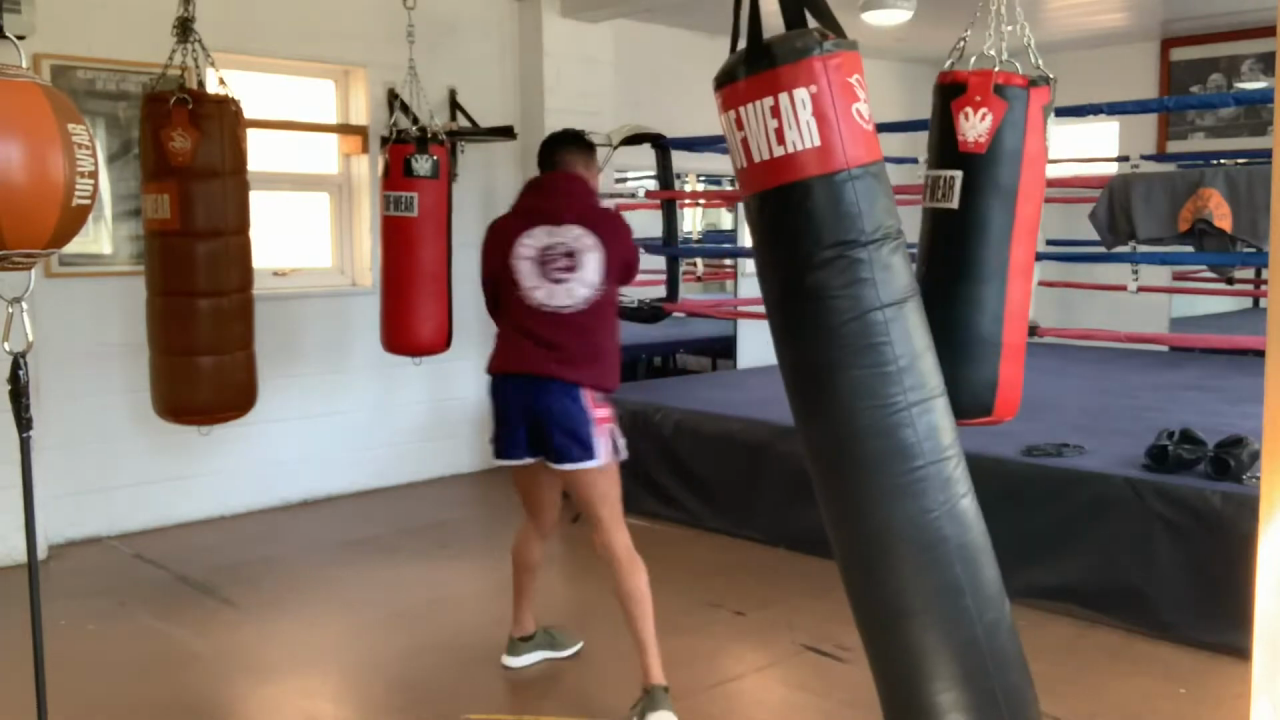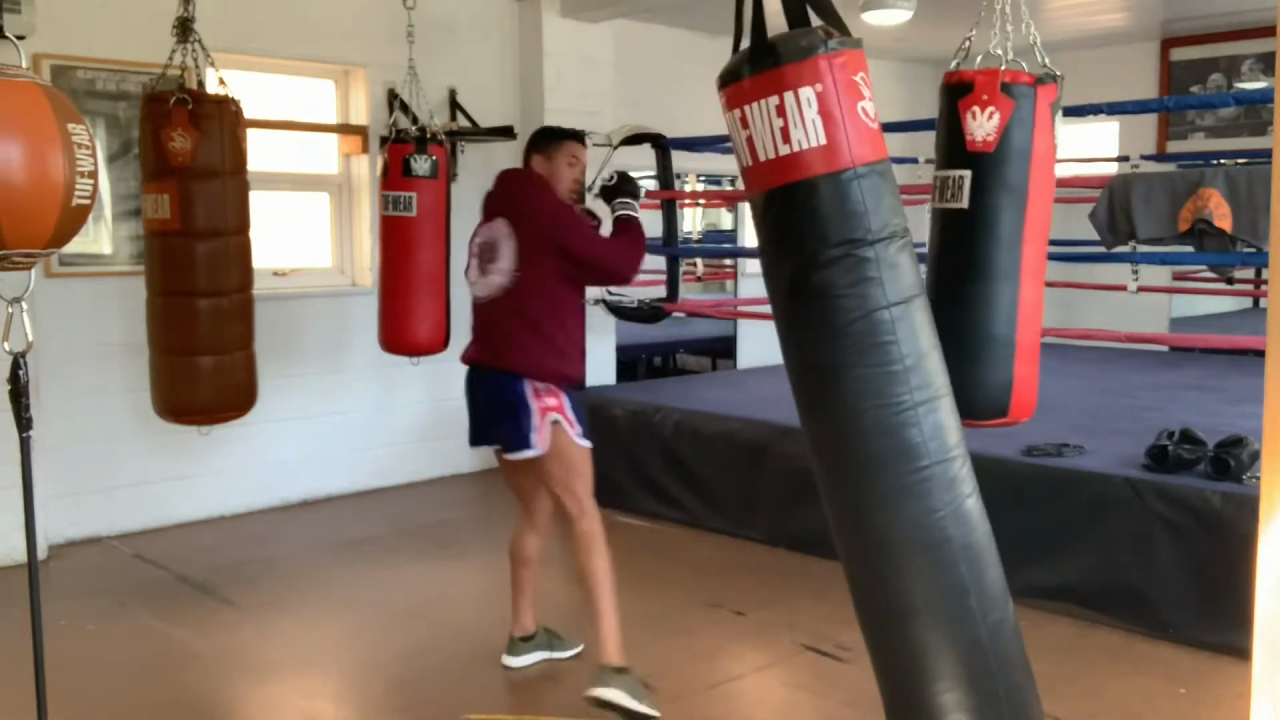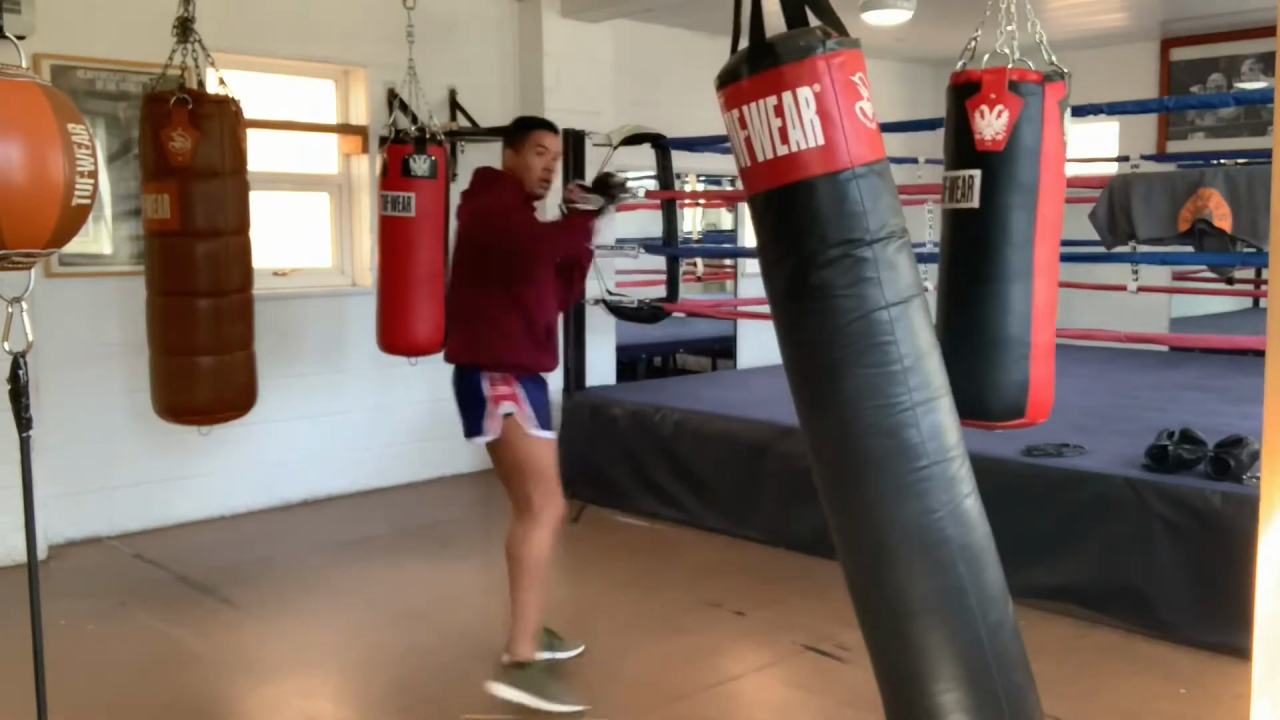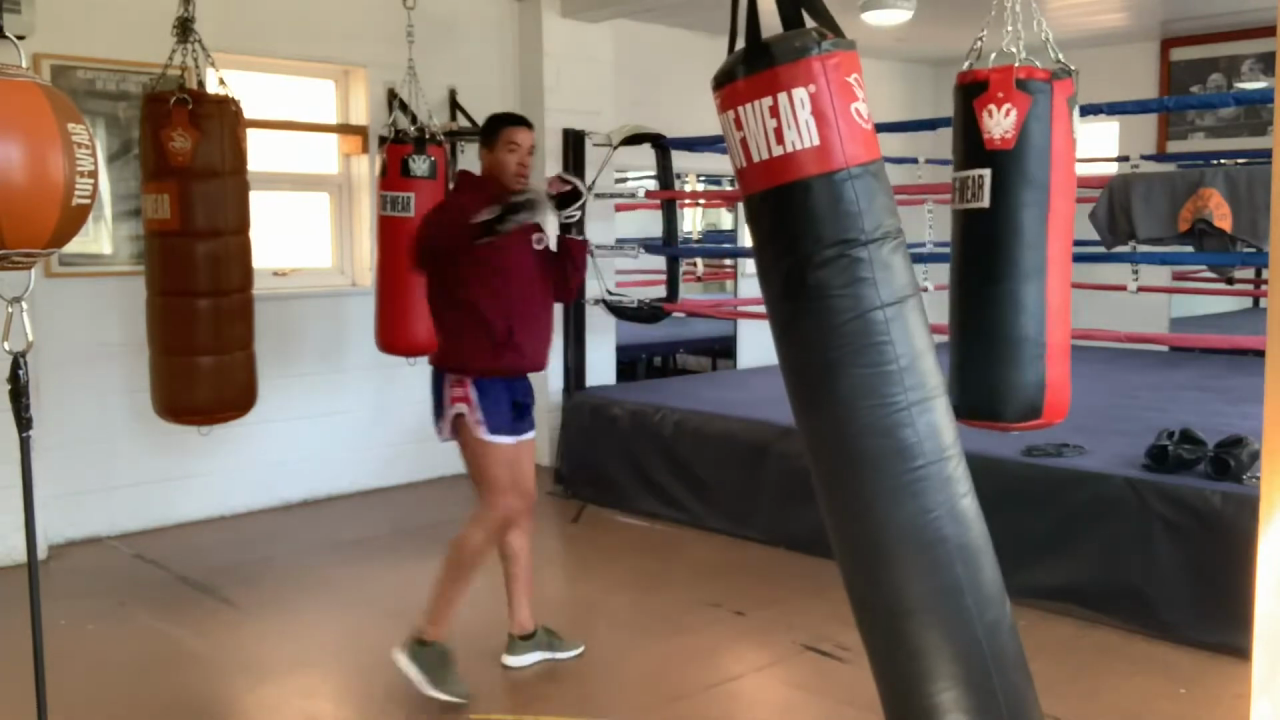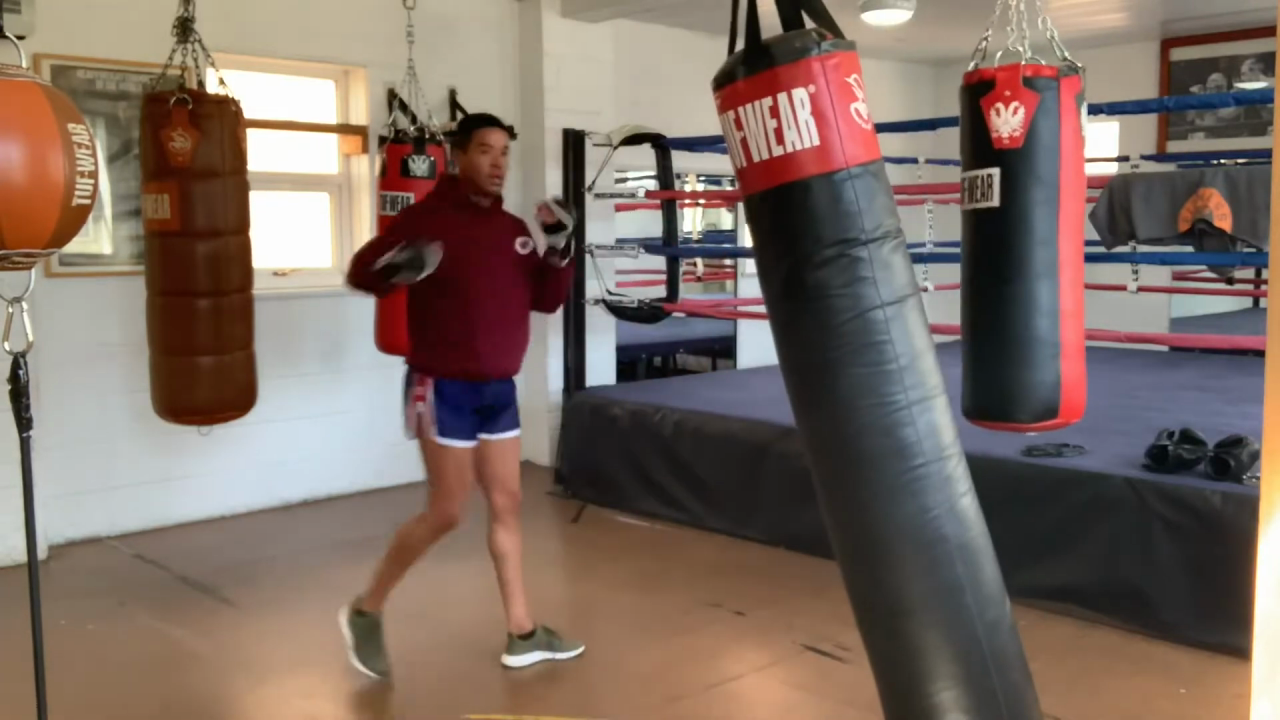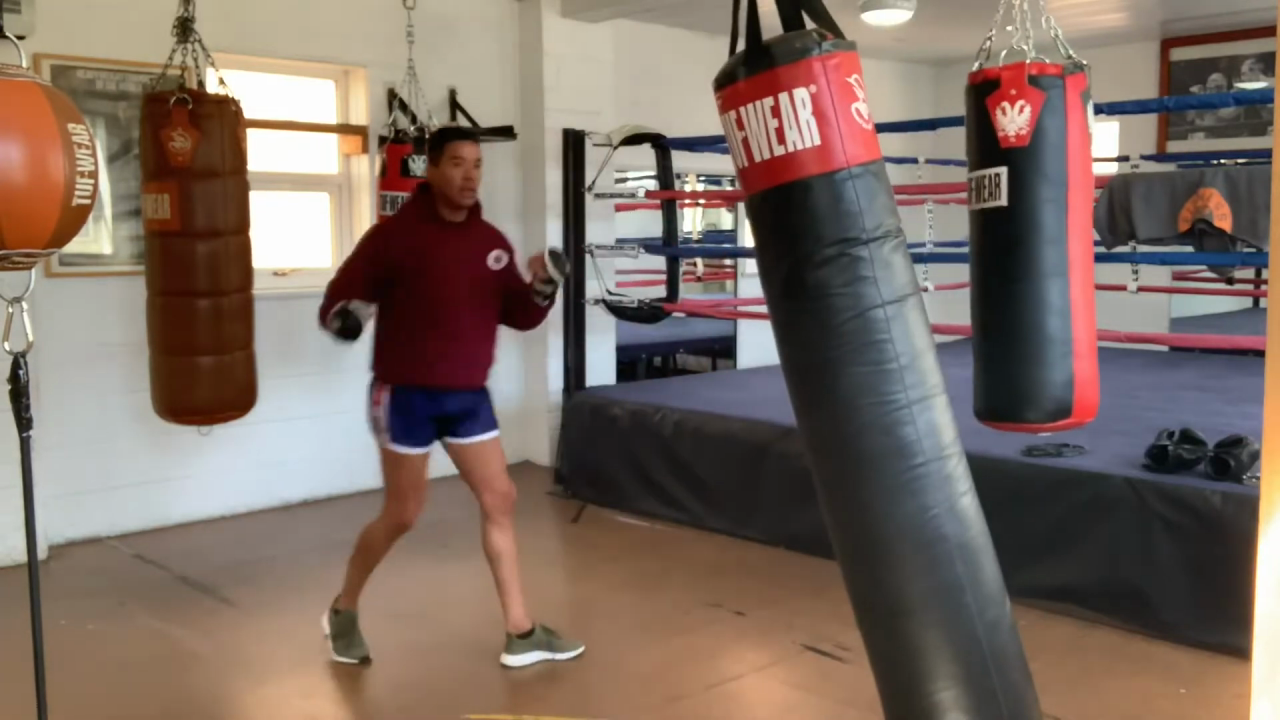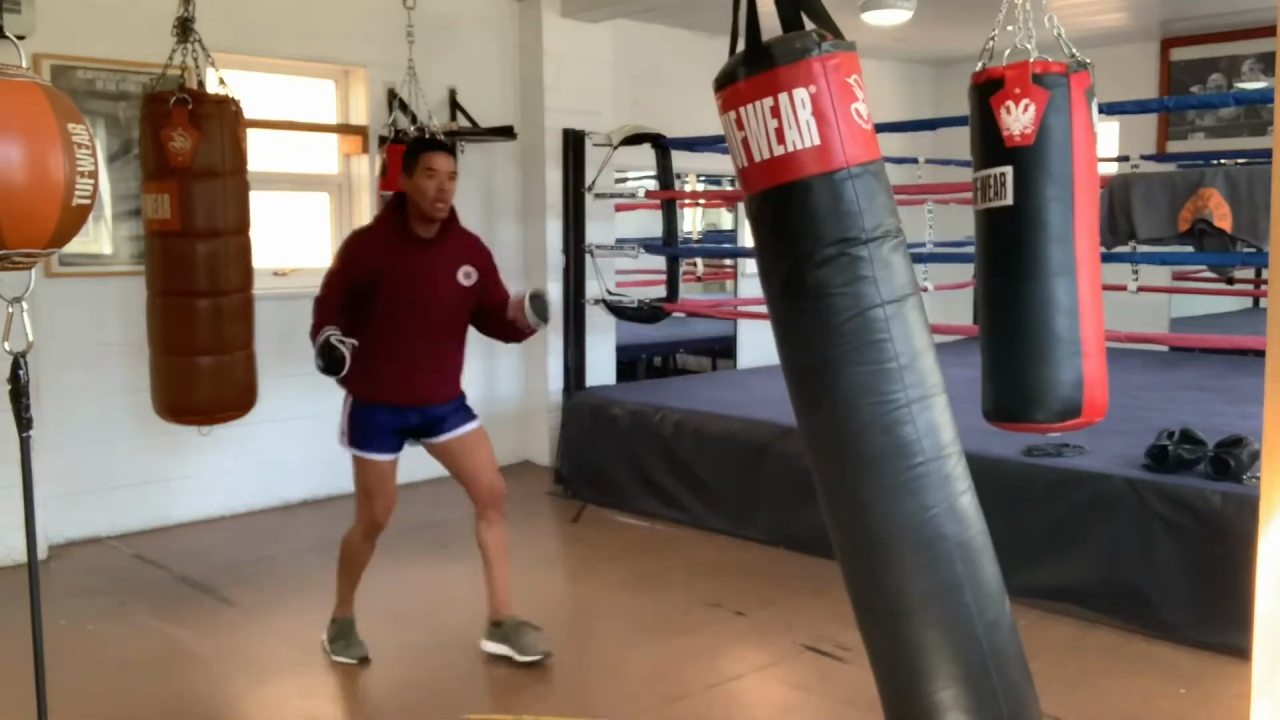
dt=0.1s
person 1, frame 1
left shoulder: (505, 230)
right shoulder: (600, 226)
right elbow: (624, 267)
left hip: (515, 388)
right hip: (576, 396)
left knee: (540, 518)
right knee: (613, 536)
left ankle: (523, 635)
person 1, frame 2
left shoulder: (497, 221)
right shoulder: (553, 216)
right elbow: (619, 265)
right wrist: (626, 206)
left hip: (490, 378)
right hip: (535, 384)
left knee: (535, 513)
right knee: (584, 518)
left ankle: (523, 634)
right ankle: (614, 667)
person 1, frame 3
left shoulder: (541, 230)
right shoulder: (492, 208)
left elbow: (558, 292)
right elbow: (526, 255)
left wrist: (581, 229)
right wrist: (578, 213)
left hip: (515, 377)
right hip: (499, 378)
left knee: (530, 507)
right knee: (546, 508)
left ankle: (526, 632)
right ankle: (520, 664)
person 1, frame 4
left shoulder: (528, 228)
right shoulder: (458, 212)
left elbow: (565, 288)
right elbow: (423, 250)
left wrist: (568, 221)
right wrist: (497, 218)
left hip: (509, 379)
right hip: (473, 380)
left knee: (520, 503)
right knee: (500, 509)
left ankle: (523, 633)
right ankle: (426, 641)
person 1, frame 5
left shoulder: (513, 229)
right shoulder: (427, 218)
left elbow: (547, 298)
right elbow: (363, 270)
left wrist: (559, 244)
right wrist: (404, 262)
left hip: (497, 387)
right hip: (442, 384)
left knee: (508, 502)
right knee: (446, 512)
left ankle: (523, 632)
right ankle: (365, 610)
person 1, frame 6
left shoulder: (491, 241)
right shoulder: (398, 233)
left elbow: (519, 313)
right elbow: (342, 292)
left wrist: (543, 287)
right wrist: (346, 314)
left hip: (467, 394)
right hip: (408, 393)
left knee: (500, 501)
right knee: (400, 517)
left ankle: (520, 632)
right ankle: (343, 609)
person 1, frame 7
left shoulder: (469, 251)
right shoulder: (368, 246)
left elbow: (492, 320)
right elbow: (329, 308)
left wrist: (522, 316)
right wrist: (329, 344)
left hip: (442, 401)
right hip: (376, 404)
left knee: (491, 494)
right knee: (373, 521)
left ankle: (502, 621)
right ankle: (341, 622)
